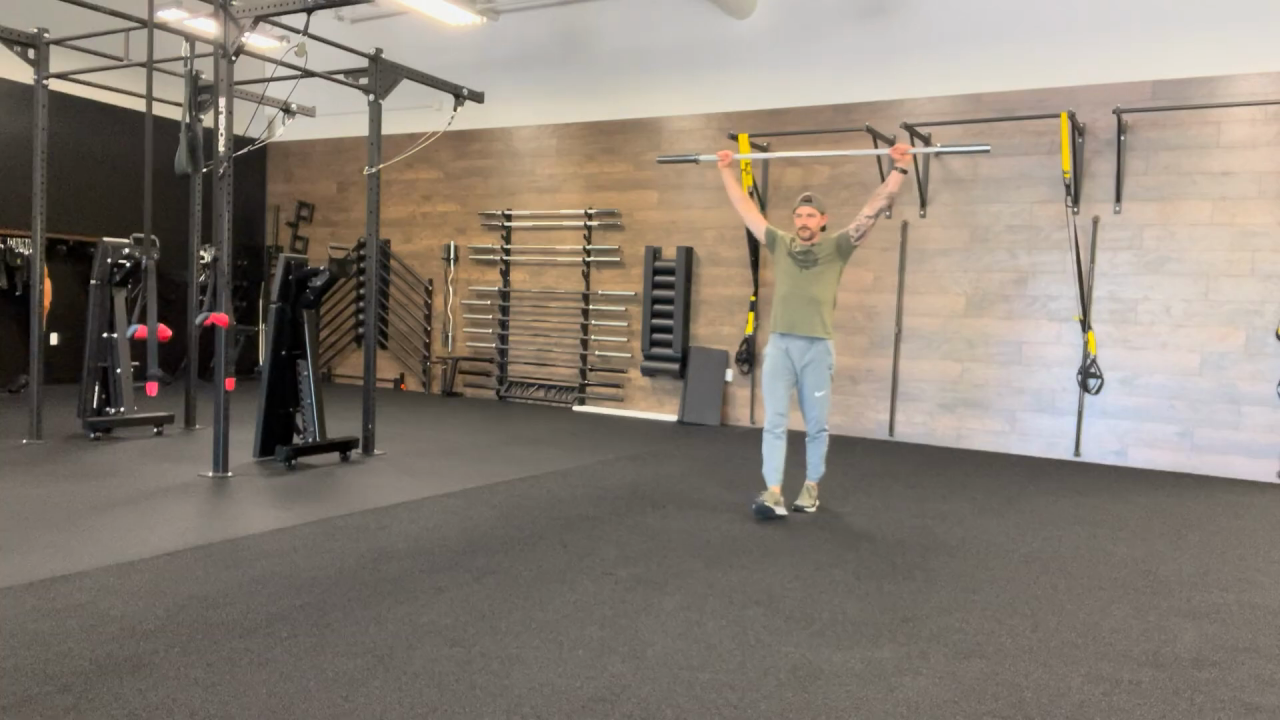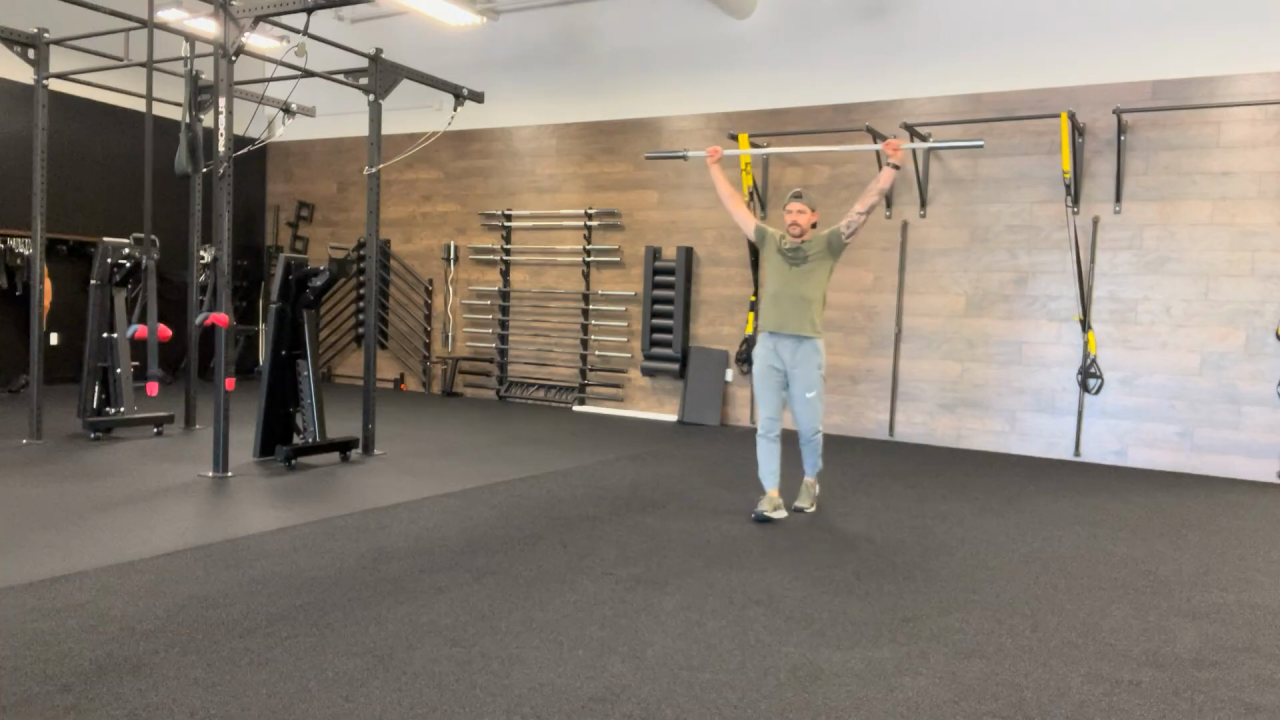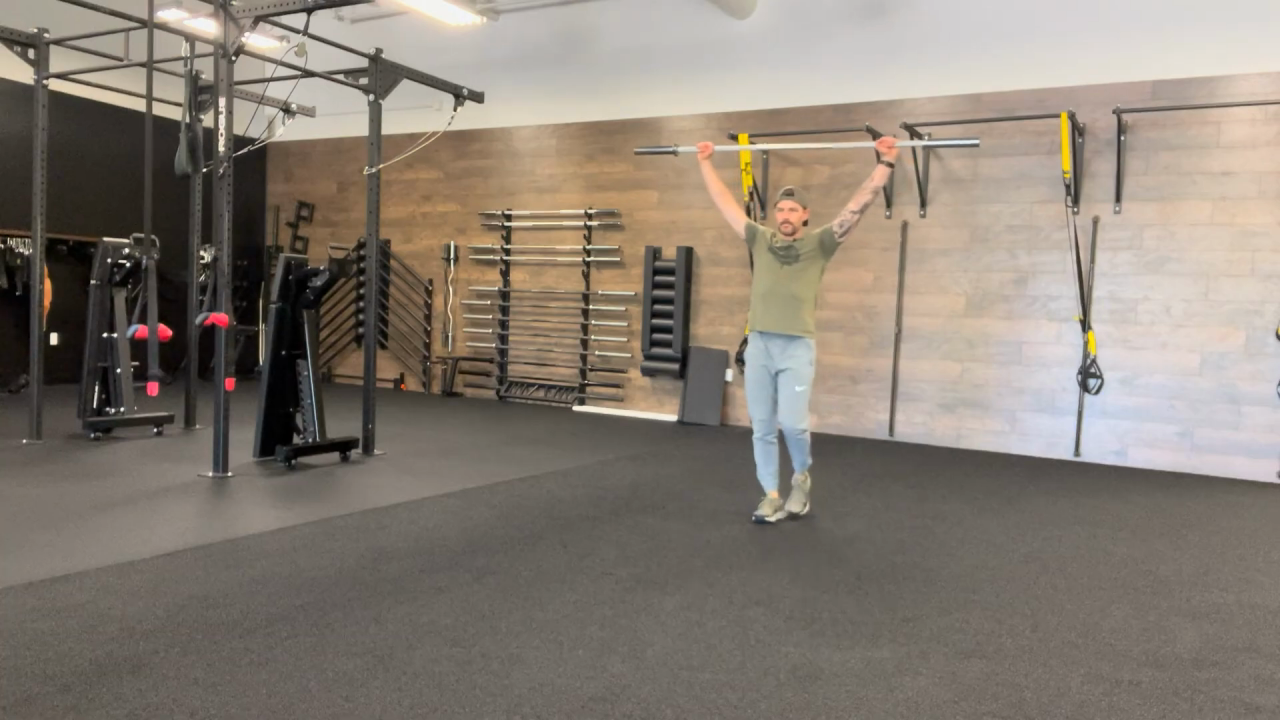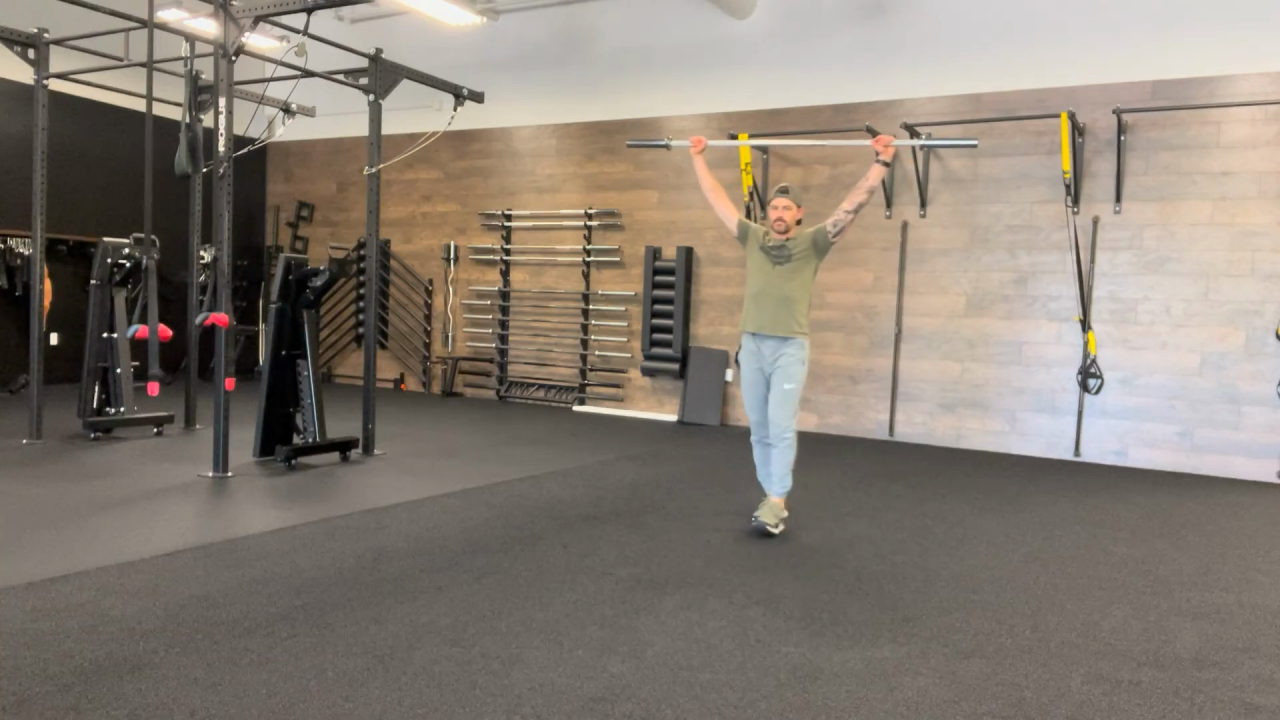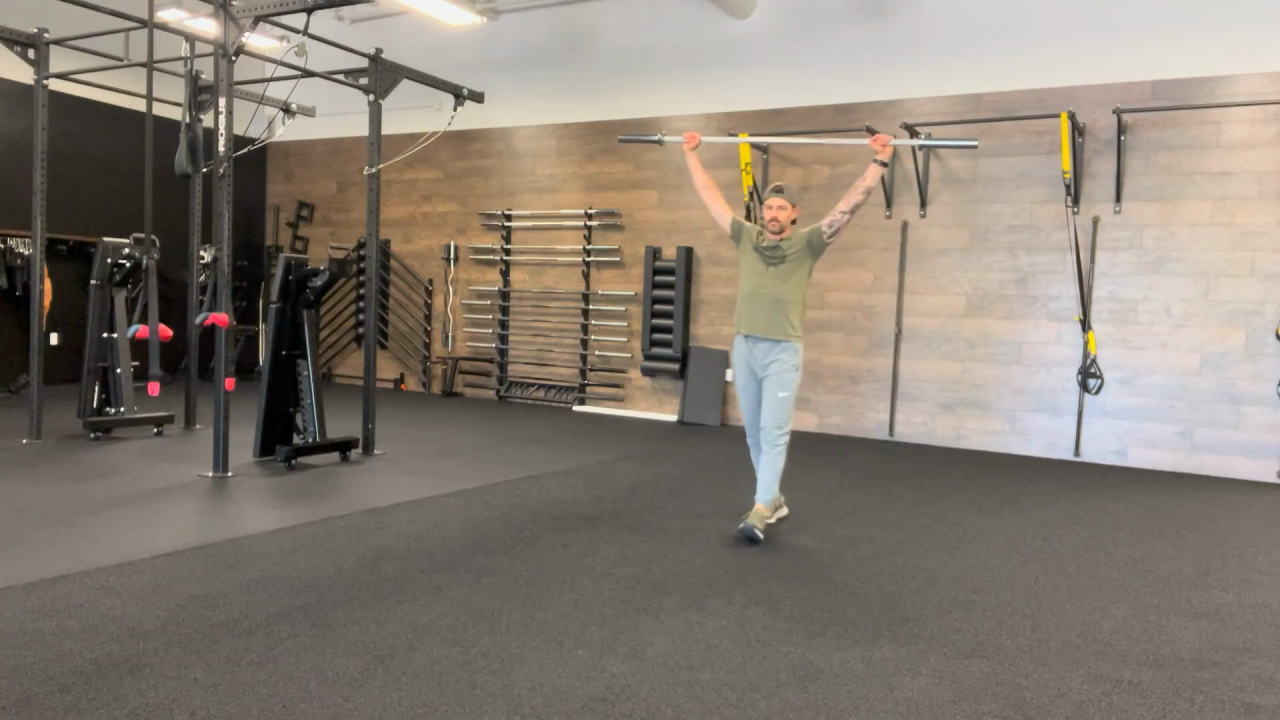
dt=0.2s
person 1, frame 1
left shoulder: (837, 247)
right shoulder: (779, 243)
left elbow: (874, 209)
right elbow: (746, 209)
left wrist: (900, 168)
right wrist: (727, 170)
left hip: (816, 347)
right hip: (779, 344)
left knee: (816, 425)
right knee: (774, 421)
left ankle: (811, 486)
right ankle: (772, 493)
person 1, frame 2
left shoulder: (828, 244)
right shoulder: (769, 240)
left elbow: (866, 205)
right elbow: (734, 204)
left wrist: (892, 164)
right wrist: (715, 166)
left hip: (806, 346)
right hip: (768, 345)
left knee: (808, 427)
right knee: (767, 425)
left ankle: (811, 480)
right ankle: (772, 496)
person 1, frame 3
left shoulder: (819, 243)
right shoulder: (760, 239)
left elbow: (860, 203)
right elbow: (724, 201)
left wrist: (886, 162)
right wrist: (706, 163)
left hip: (797, 346)
right hip: (759, 344)
left knee: (793, 424)
right knee: (762, 428)
left ankle: (801, 476)
right ankle: (771, 496)
person 1, frame 4
left shoulder: (813, 242)
right shoulder: (752, 237)
left elbow: (854, 202)
right elbow: (717, 198)
left wrist: (882, 161)
right wrist: (698, 157)
left hip: (790, 346)
right hip: (752, 345)
left knee: (780, 425)
right knee: (760, 430)
left ankle: (777, 503)
right ankle: (771, 497)
person 1, frame 5
left shoulder: (808, 242)
right shoulder: (746, 236)
left elbow: (850, 204)
right elbow: (710, 196)
left wrist: (880, 160)
right wrist: (691, 153)
left hip: (783, 350)
right hip: (745, 346)
left knee: (773, 433)
right knee: (755, 433)
left ankle: (759, 511)
right ankle: (774, 499)
